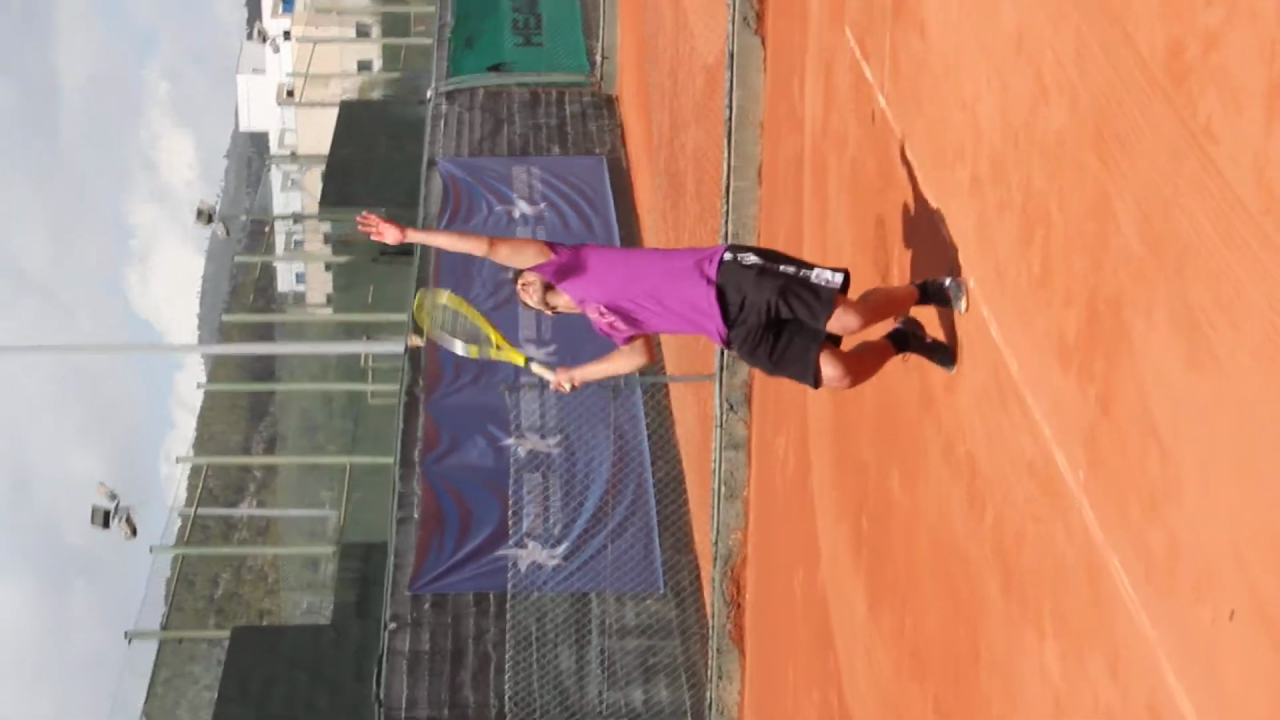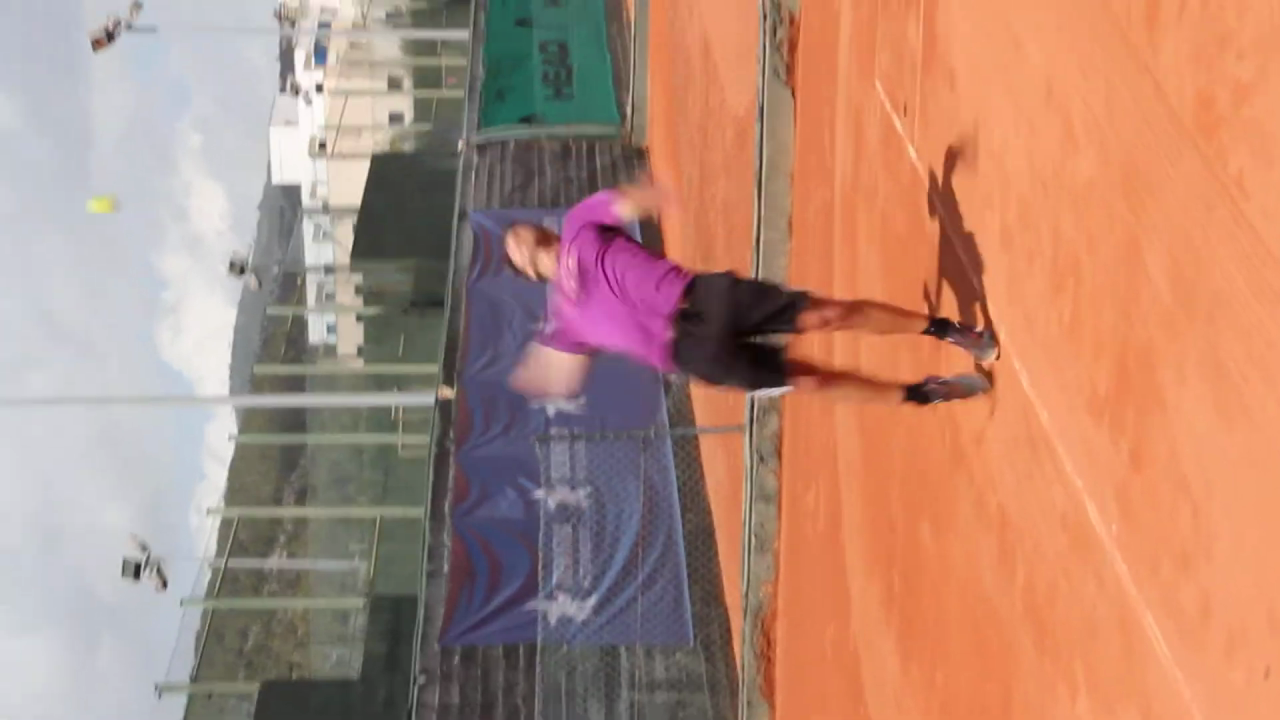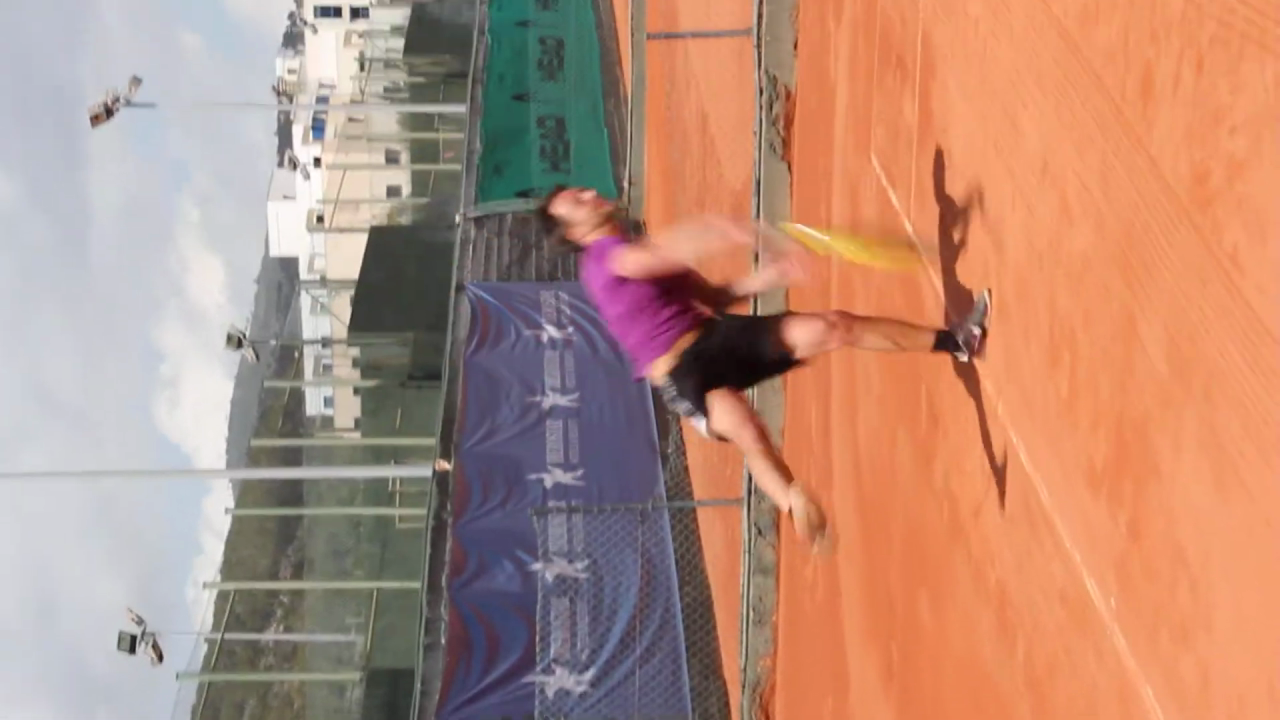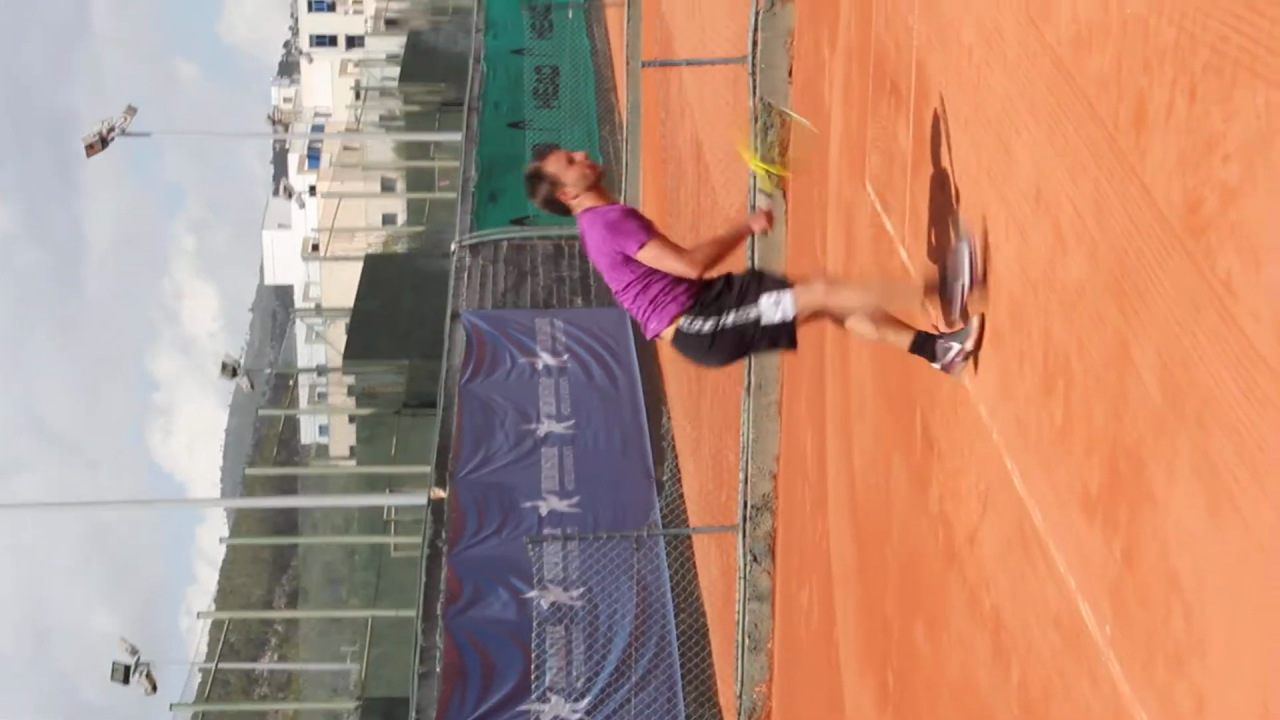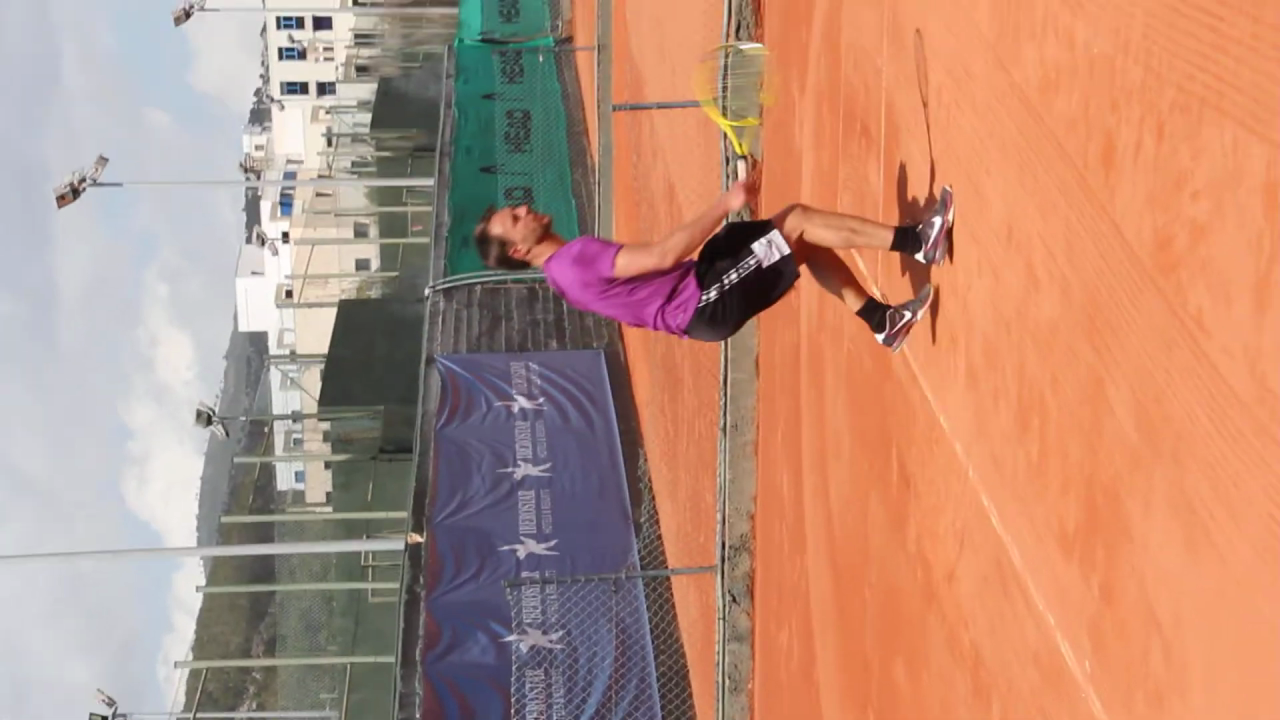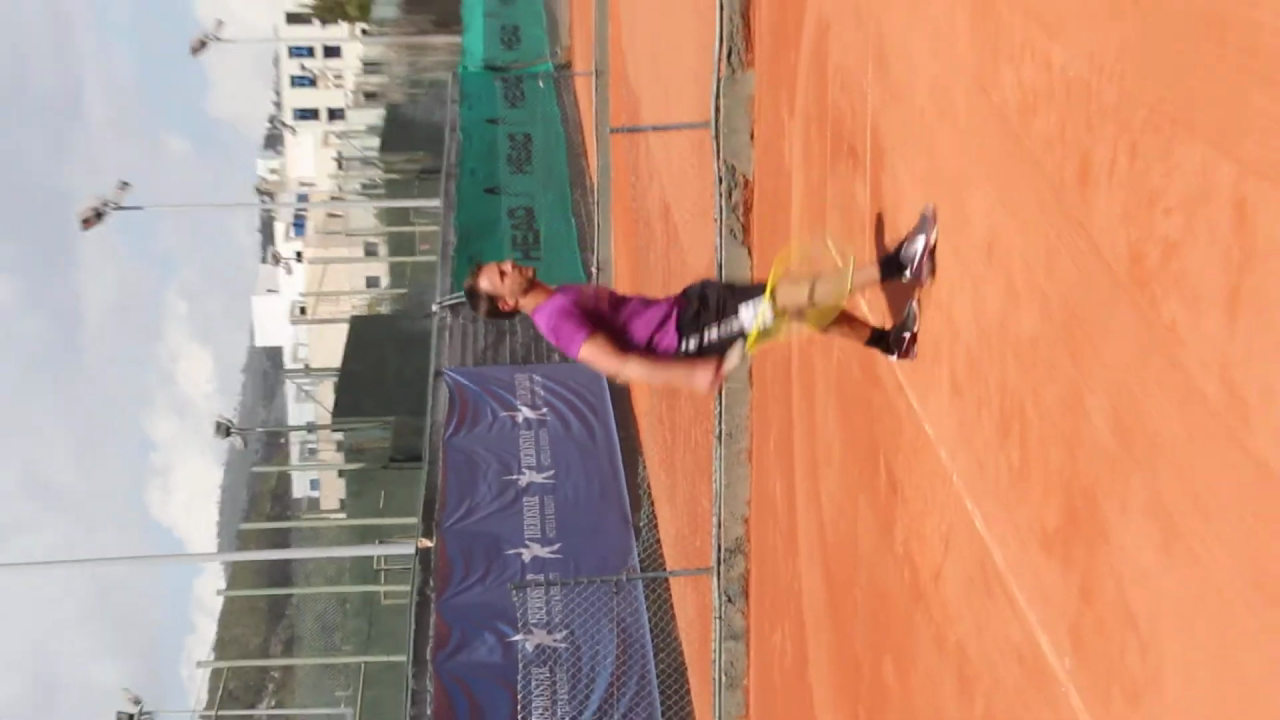
dt=0.3s
person 1, frame 1
left shoulder: (564, 264)
right shoulder: (606, 320)
left elbow: (494, 246)
right elbow: (642, 351)
left wrist: (412, 233)
right wrist: (575, 374)
left hip: (730, 276)
right hip: (743, 332)
left knee: (852, 317)
right knee: (837, 374)
left ankle: (930, 290)
right ankle: (904, 340)
person 1, frame 2
left shoulder: (583, 222)
right shoulder: (564, 316)
left elbow: (630, 201)
right elbow: (561, 375)
left hip: (694, 304)
right hip: (695, 351)
left knee: (827, 315)
right knee: (813, 380)
left ankle: (948, 330)
right ankle: (922, 393)
person 1, frame 3
left shoulder: (648, 259)
right shoulder: (603, 256)
left elbow: (716, 298)
right elbow: (649, 257)
left wrist: (770, 274)
right wrist: (718, 230)
left hip: (716, 336)
right hip: (682, 374)
left knee: (831, 325)
right knee: (734, 415)
left ankle: (952, 342)
right ankle: (798, 508)
person 1, frame 4
left shoulder: (603, 226)
right shoulder: (608, 220)
right elbow: (695, 263)
right wrist: (746, 228)
left hip: (704, 325)
right hip: (700, 331)
left knee: (837, 306)
right knee: (821, 292)
left ankle: (936, 348)
right ankle: (931, 291)
person 1, frame 5
left shoulder: (566, 270)
right shoulder: (576, 257)
right elbow: (666, 253)
right wrist: (725, 205)
left hip: (700, 305)
right hip: (705, 303)
left knee: (807, 243)
right knee: (799, 219)
left ankle: (881, 321)
right ankle: (917, 241)
person 1, frame 6
left shoulder: (561, 297)
right shoulder: (556, 323)
right elbow: (617, 365)
right wrist: (690, 374)
left hip: (684, 309)
right hip: (685, 343)
left knee: (800, 297)
right knee: (795, 293)
left ankle: (889, 341)
right ankle: (900, 266)
